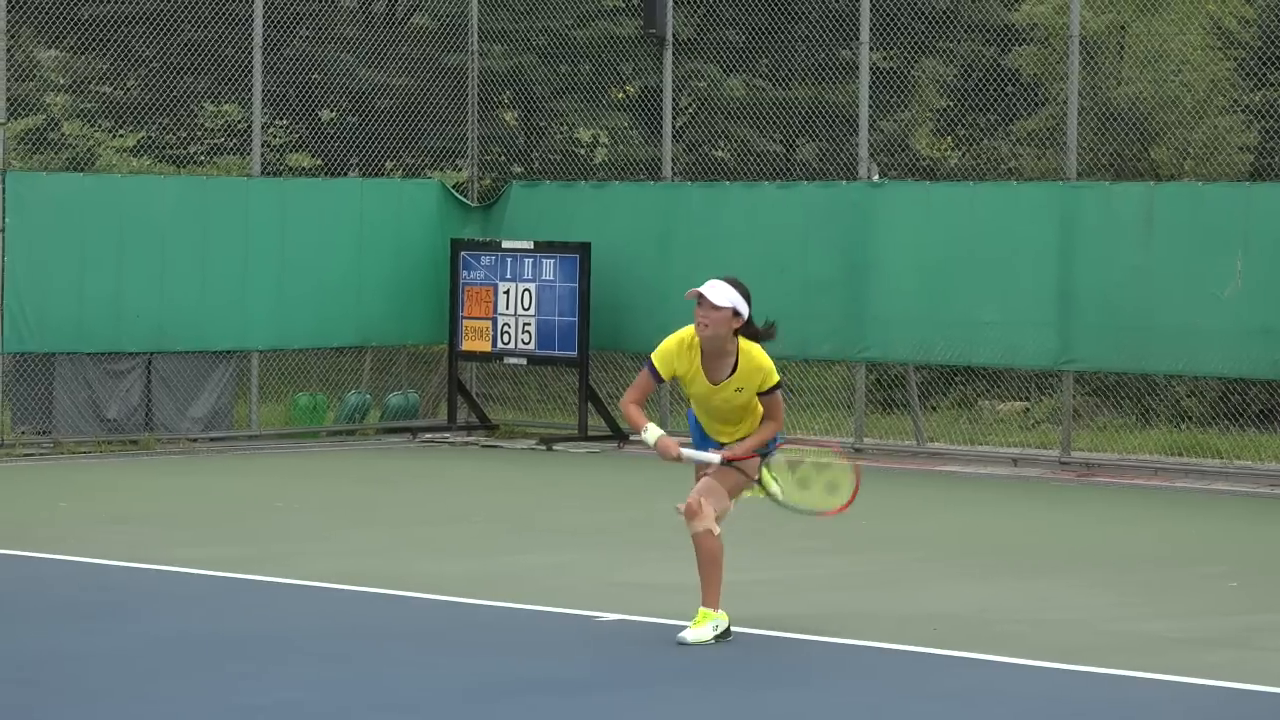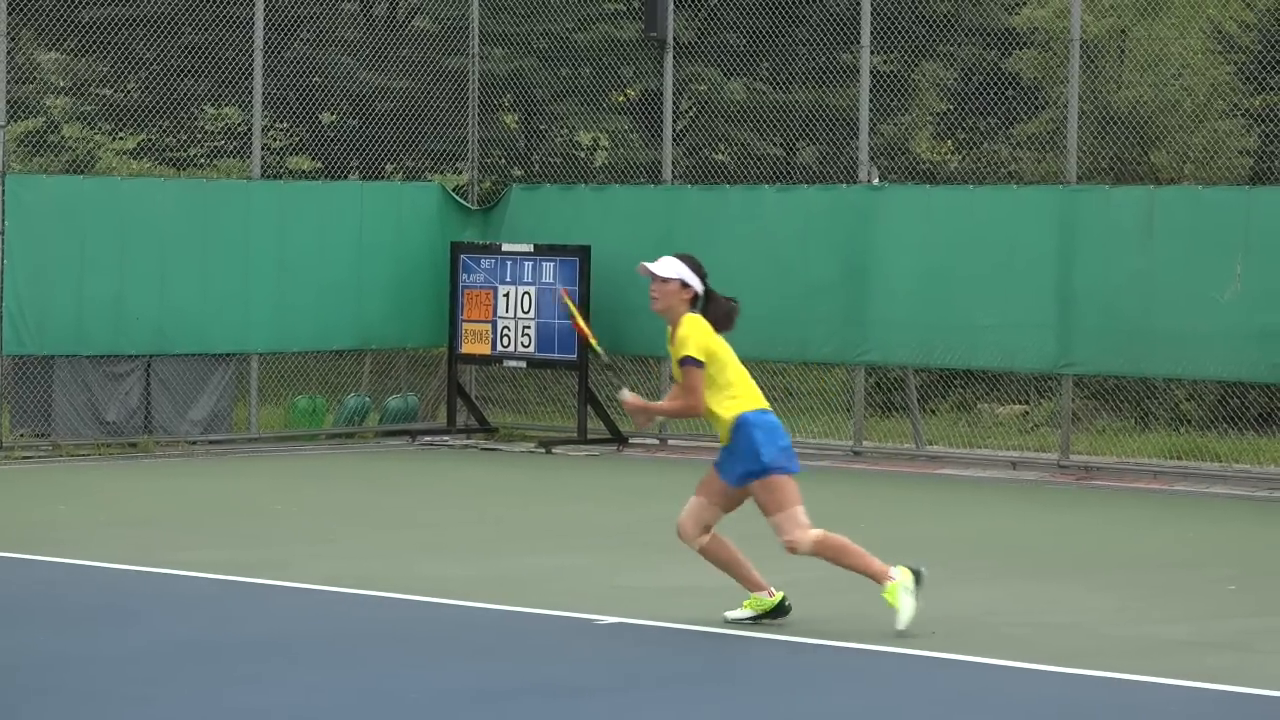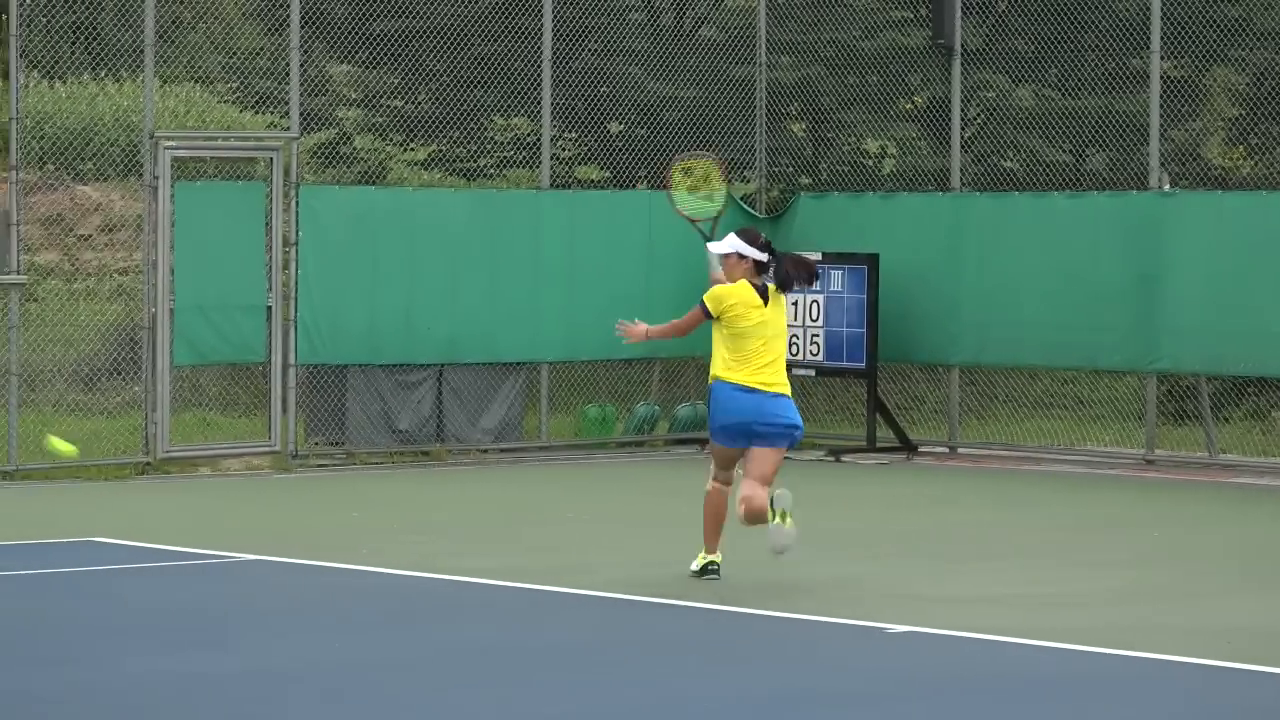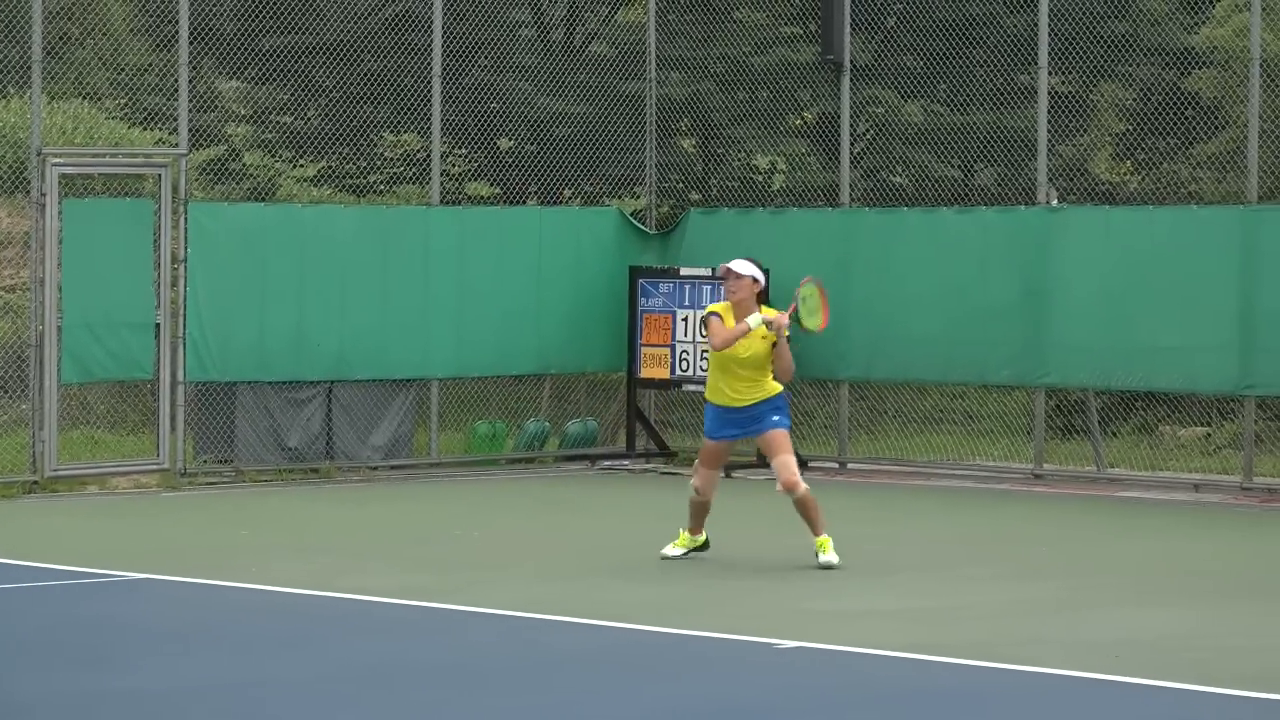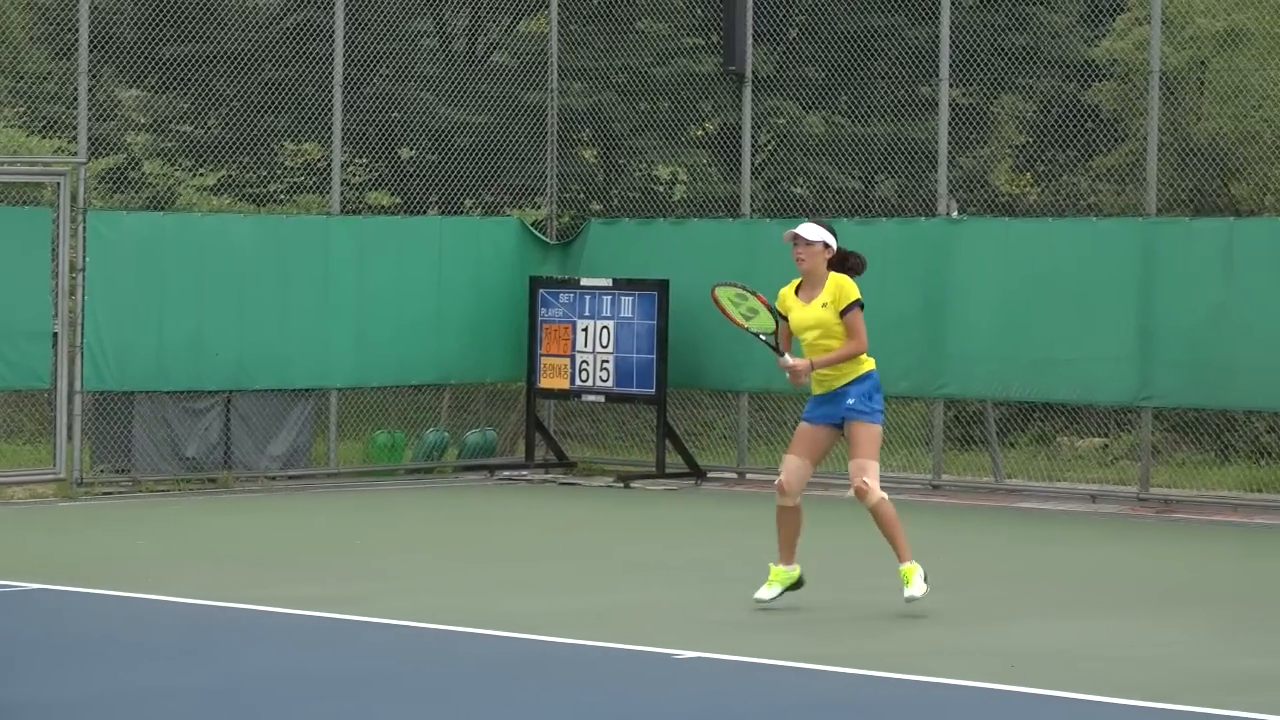
dt=1s
person 1, frame 1
left shoulder: (757, 362)
right shoulder: (675, 348)
left elbow: (774, 424)
right elbow: (630, 402)
left wrist: (732, 453)
right wrist: (656, 437)
left hip: (747, 438)
right hip: (704, 432)
left knee: (699, 508)
right knee: (699, 515)
left ankle: (713, 615)
right ankle: (746, 482)
person 1, frame 2
left shoulder: (690, 332)
right shoulder: (682, 330)
left elbow: (695, 405)
right elbow: (686, 394)
left wrist: (646, 408)
right wrist: (652, 408)
left hip: (754, 437)
right hip: (739, 441)
left knee: (797, 537)
right knee: (690, 527)
left ankle: (896, 579)
right ankle: (765, 597)
person 1, frame 3
left shoulder: (722, 294)
right shoulder: (779, 294)
left elbow: (679, 328)
left wrist: (645, 332)
left hip: (732, 401)
right hip: (777, 408)
left knee: (720, 479)
right knee: (749, 506)
left ankle: (710, 556)
right ankle: (774, 505)
person 1, frame 4
left shoulder: (777, 319)
right shoulder: (717, 313)
left elbow: (784, 375)
right elbow: (717, 342)
left wrist: (778, 337)
right wrist: (753, 320)
left hip: (767, 406)
right hip: (722, 409)
left knee: (791, 481)
right knee: (702, 485)
left ankle: (821, 540)
right ankle: (695, 536)
person 1, frame 5
left shoulder: (843, 287)
right shoulder: (786, 297)
left elbow: (860, 344)
right elbow: (784, 351)
left wrist: (811, 364)
right wrist: (792, 366)
left hip: (858, 388)
right hip: (824, 398)
left knee: (864, 486)
right knee: (786, 483)
left ankle: (910, 569)
right ankle: (786, 572)
